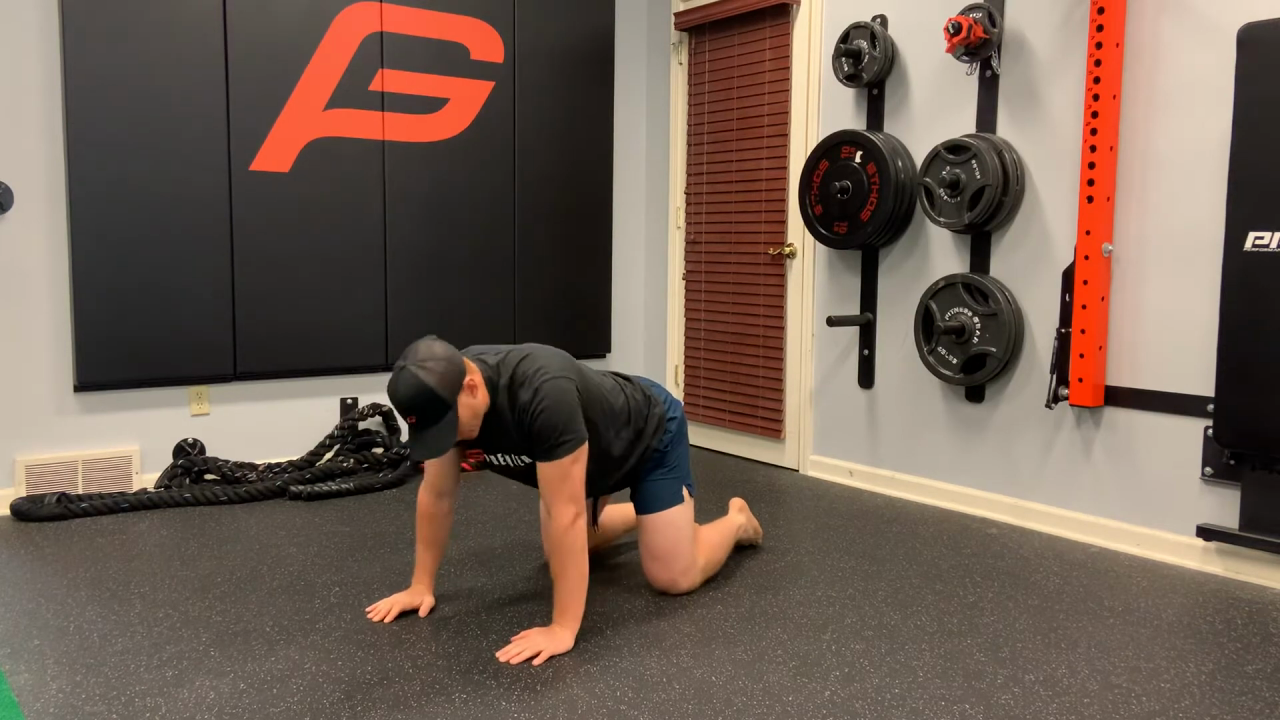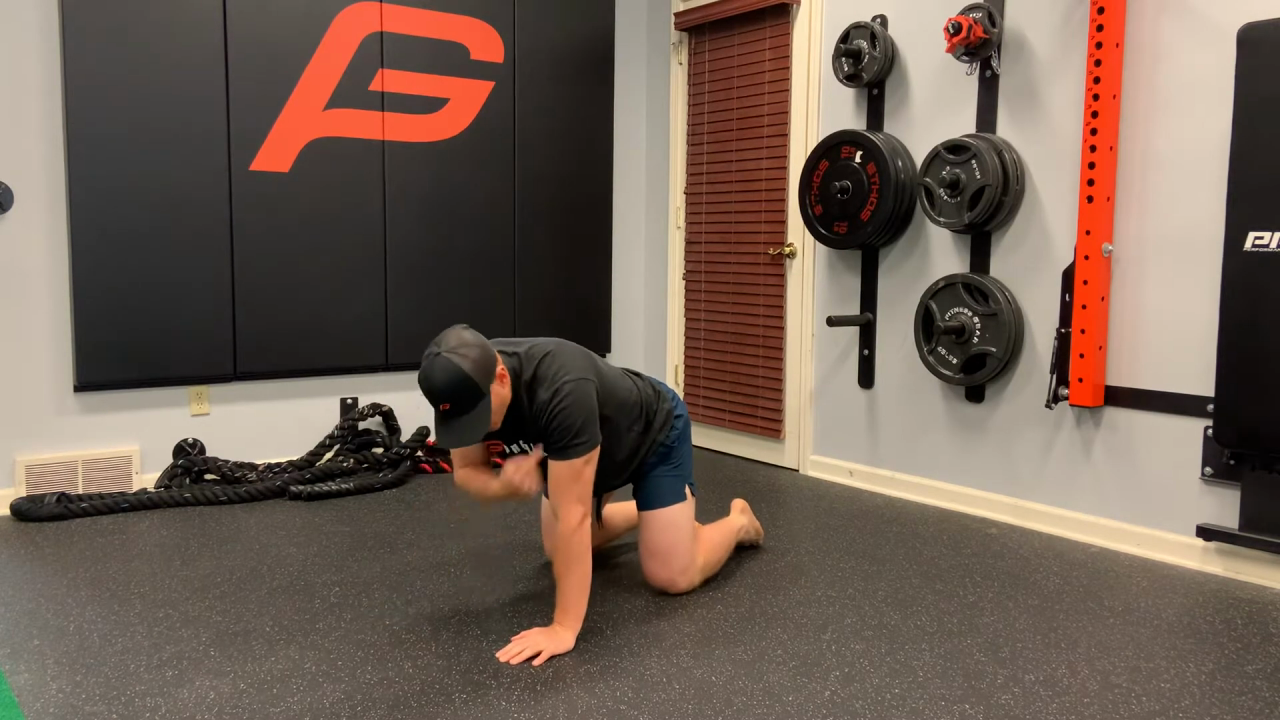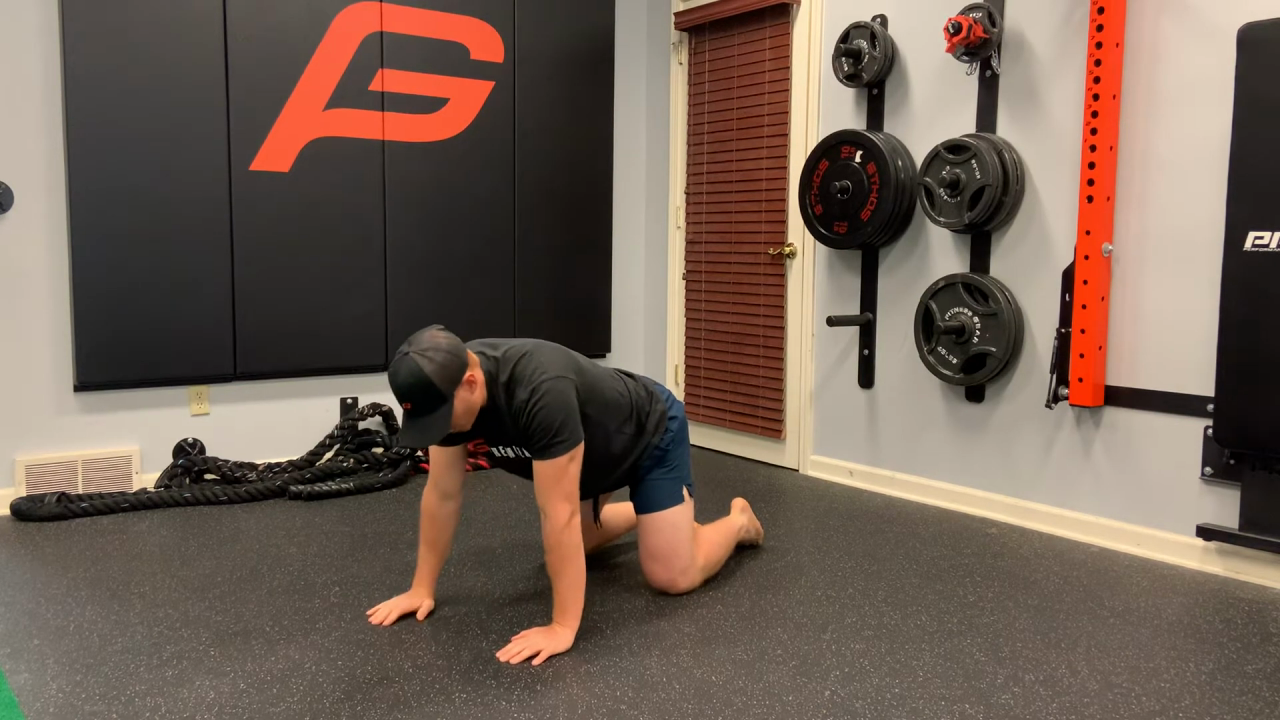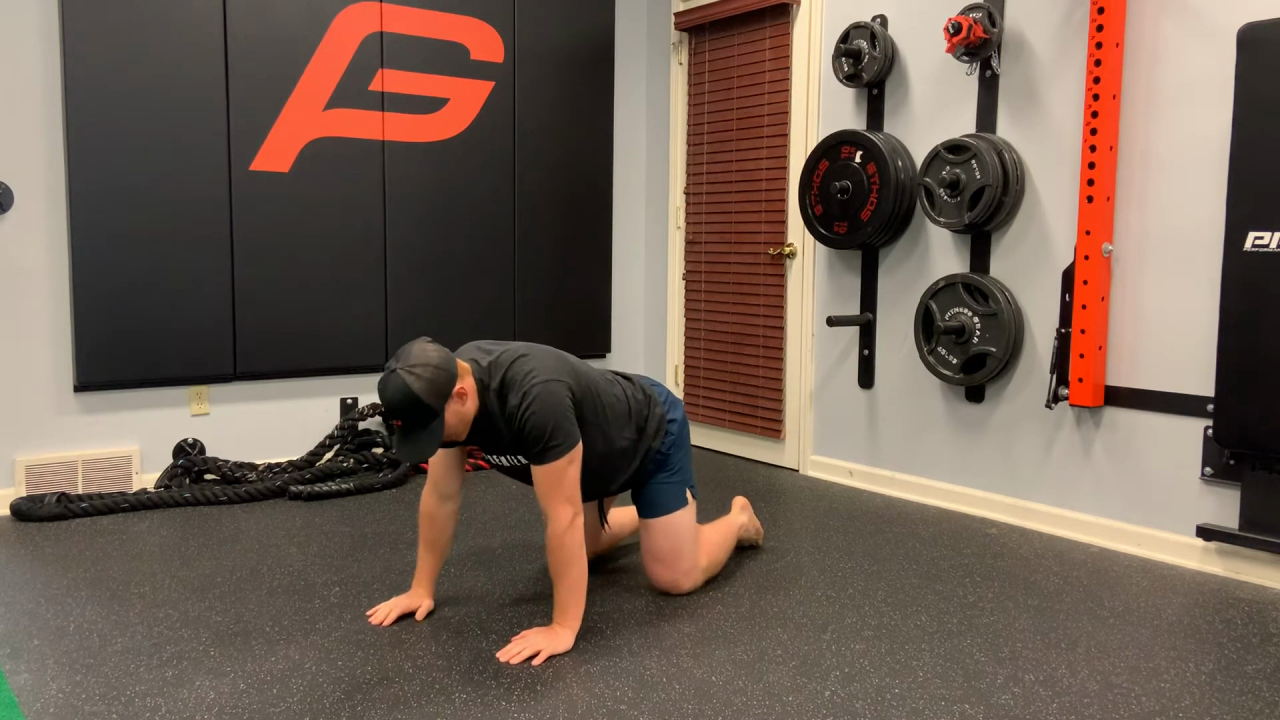
dt=0.7s
person 1, frame 1
left shoulder: (543, 393)
right shoulder: (443, 396)
left elbow: (566, 514)
right elbow: (437, 494)
left wrist: (563, 629)
right wrist: (421, 585)
left hip: (652, 433)
right hip: (599, 443)
left knee: (673, 578)
right knee: (558, 553)
left ankle: (736, 521)
right ankle: (642, 513)
person 1, frame 2
left shoulder: (562, 389)
right shoulder: (465, 389)
left elbow: (571, 512)
right elbow: (467, 471)
left wrist: (564, 628)
right wrist: (505, 485)
left hip: (655, 432)
left knee: (672, 577)
right knee: (558, 553)
left ankle: (738, 522)
right ankle: (641, 512)
person 1, frame 3
left shoulder: (542, 391)
right shoulder: (448, 388)
left elbow: (559, 512)
right elbow: (442, 494)
left wrist: (563, 628)
right wrist: (422, 589)
left hip: (652, 432)
right hip: (595, 445)
left knee: (673, 578)
right knee: (564, 549)
left ankle: (738, 522)
right ankle: (641, 512)
person 1, frame 4
left shoulder: (536, 397)
right shoulder: (448, 387)
left elbow: (563, 515)
right elbow: (441, 496)
left wrist: (563, 628)
right wrist: (422, 588)
left hip: (652, 432)
right hip: (598, 443)
left knee: (674, 578)
right knee: (572, 551)
left ankle: (738, 520)
right ankle: (641, 516)
